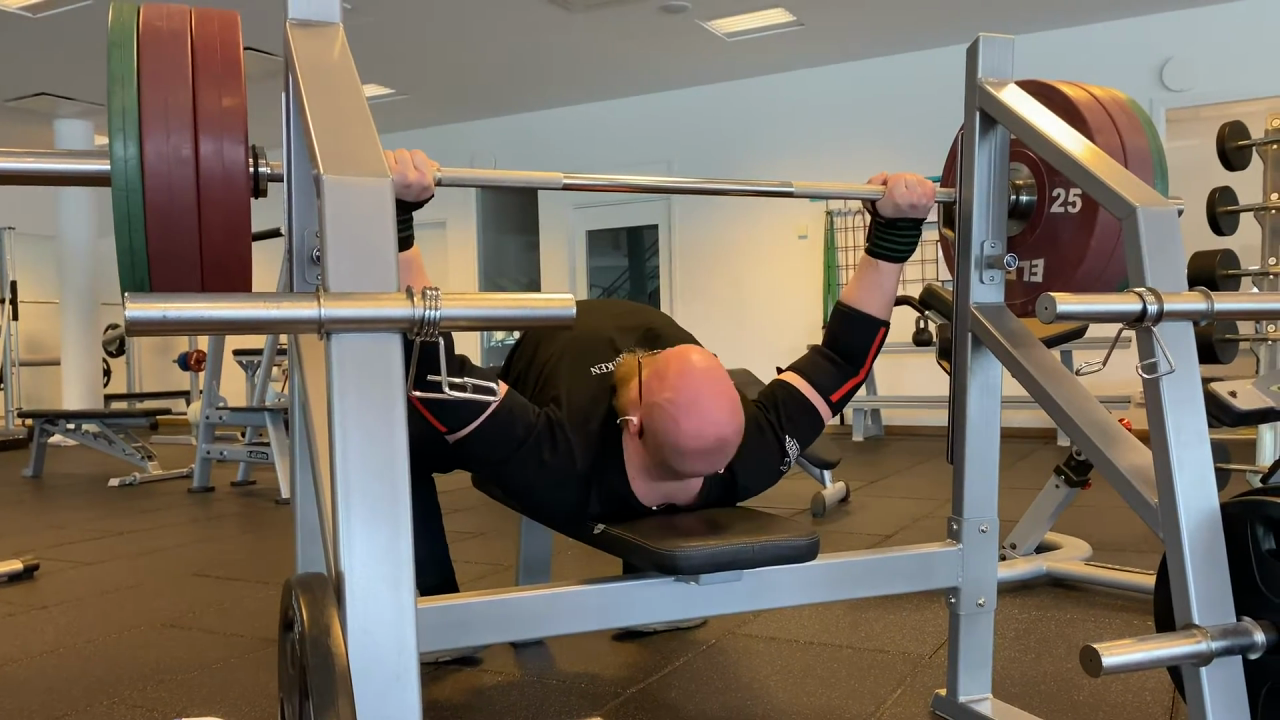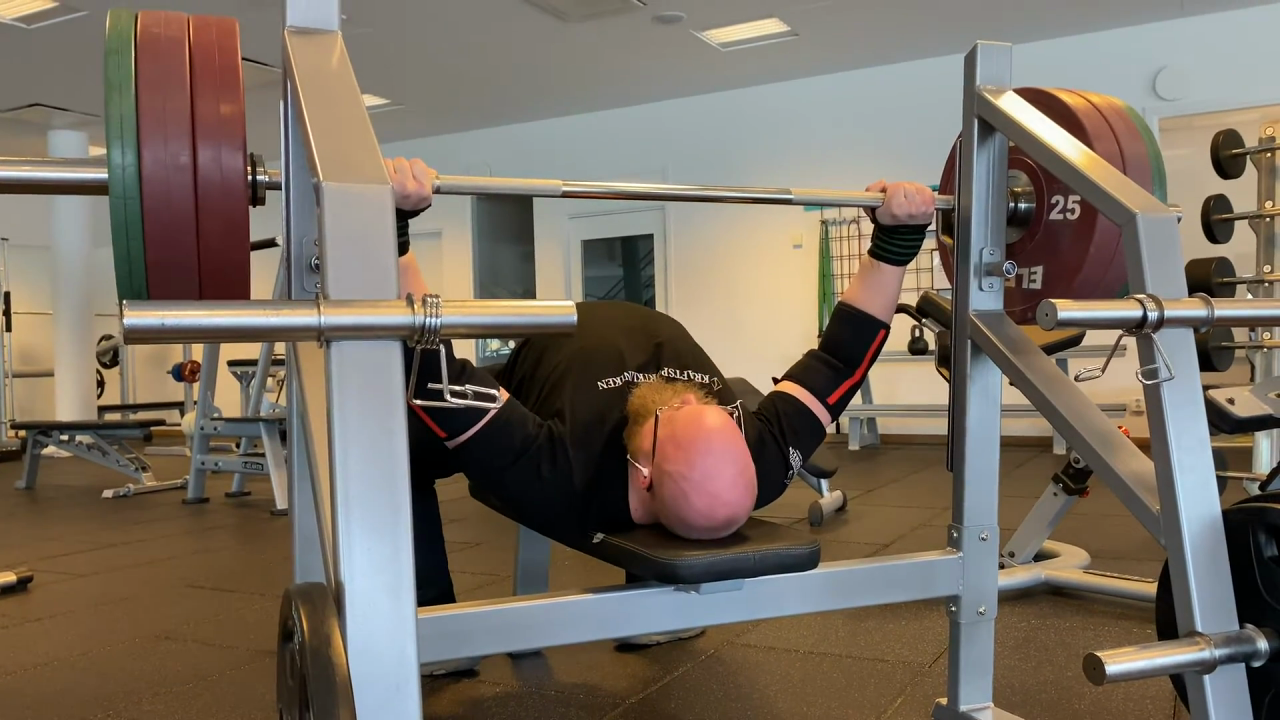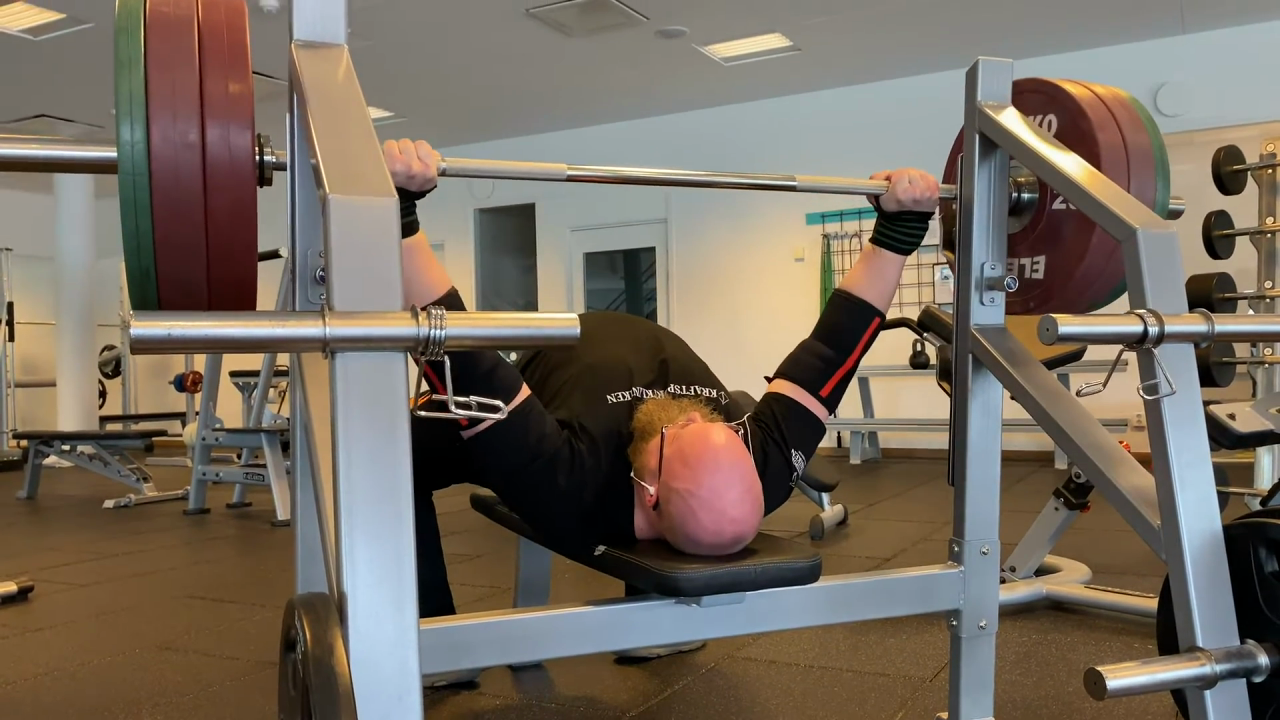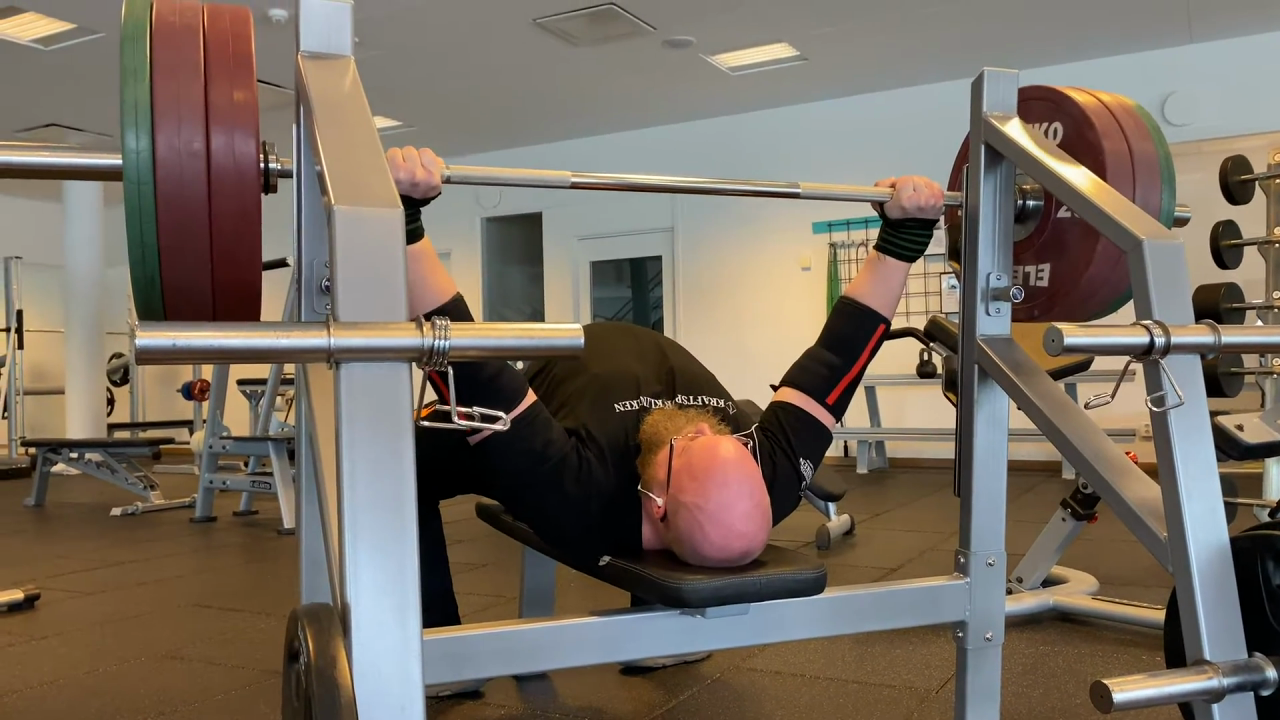
dt=1s
person 1, frame 1
left shoulder: (554, 471)
right shoulder: (752, 464)
left elbow: (429, 367)
right elbow: (845, 358)
left wrist: (399, 218)
right wrist: (895, 234)
person 1, frame 2
left shoulder: (558, 482)
right shoulder: (764, 468)
left elbow: (430, 371)
right elbow: (843, 358)
left wrist: (394, 224)
right wrist: (897, 237)
person 1, frame 3
left shoulder: (566, 489)
right shoulder: (768, 471)
left elbow: (456, 356)
right elbow: (835, 350)
left wrist: (402, 208)
right wrist: (900, 226)
person 1, frame 4
left shoulder: (574, 508)
right shoulder: (775, 488)
left elbow: (464, 369)
right elbow: (841, 359)
left wrist: (408, 222)
right wrist: (898, 241)
